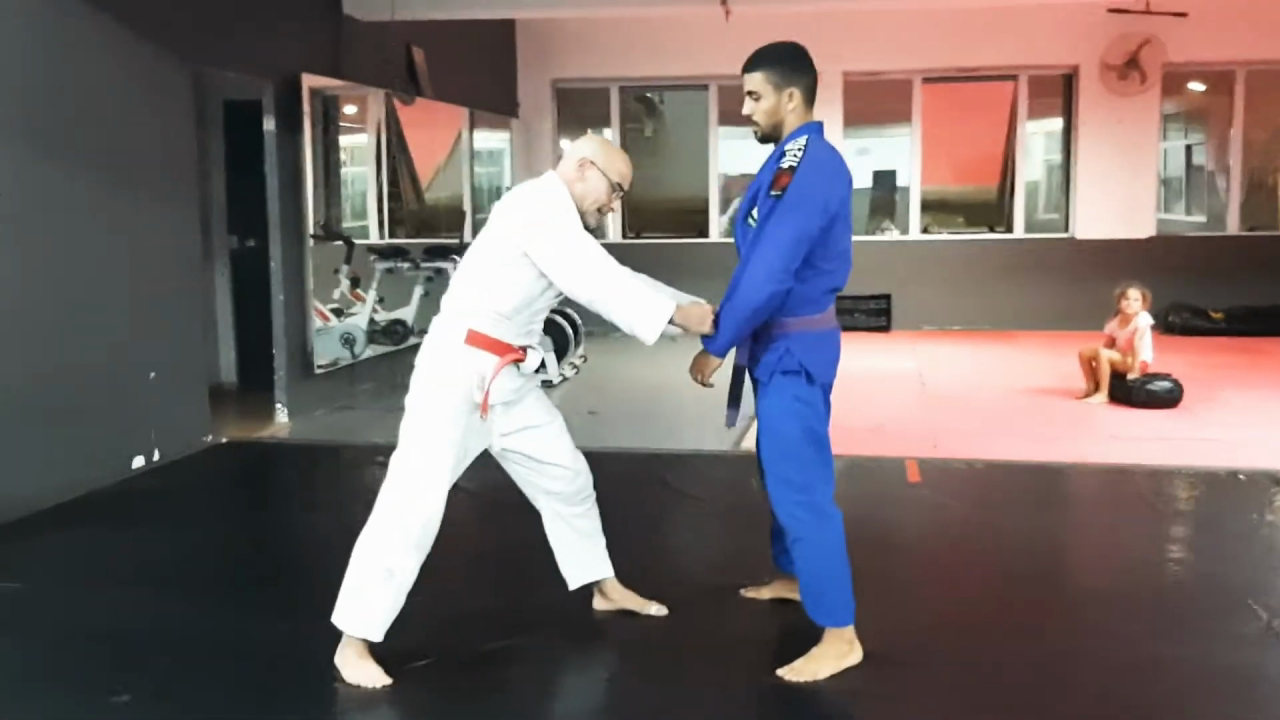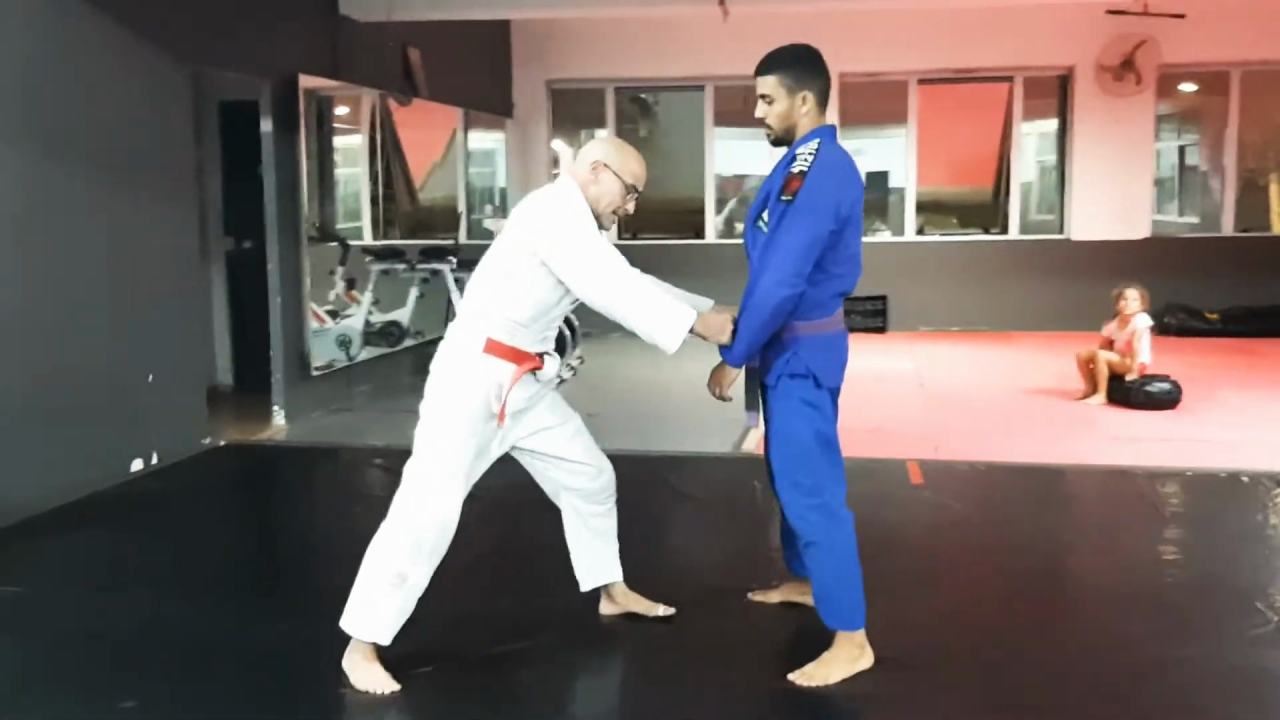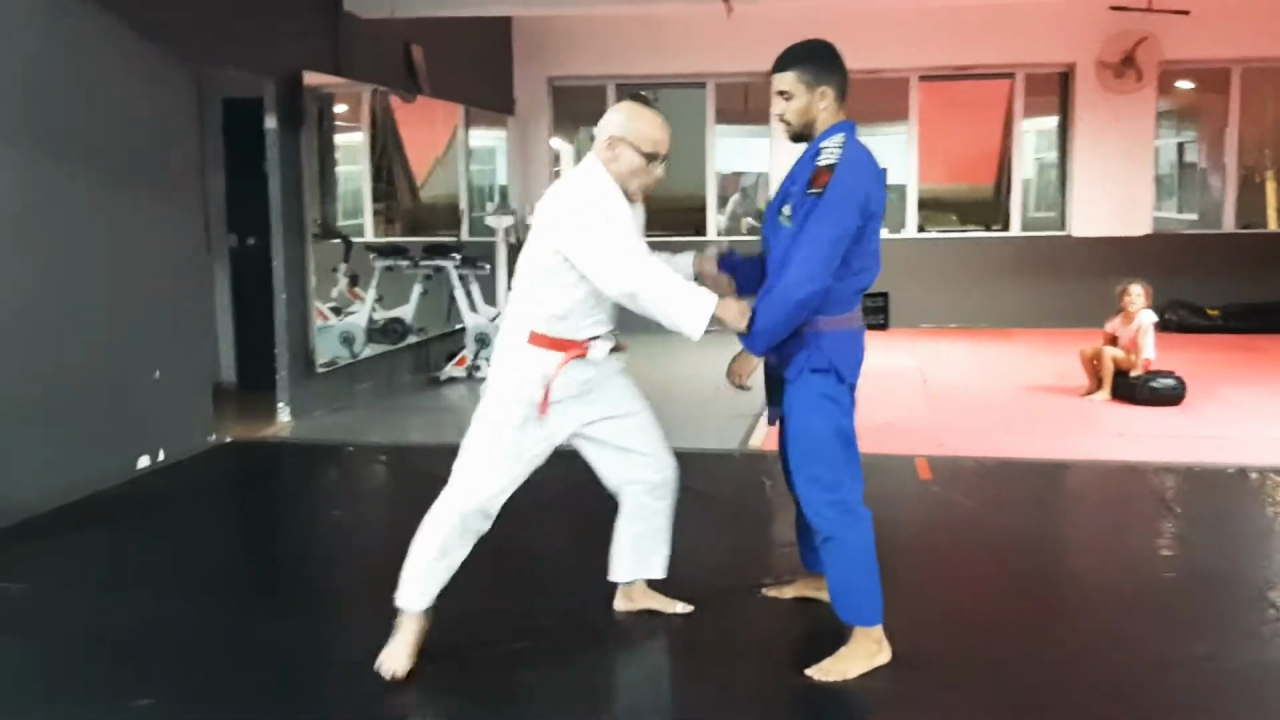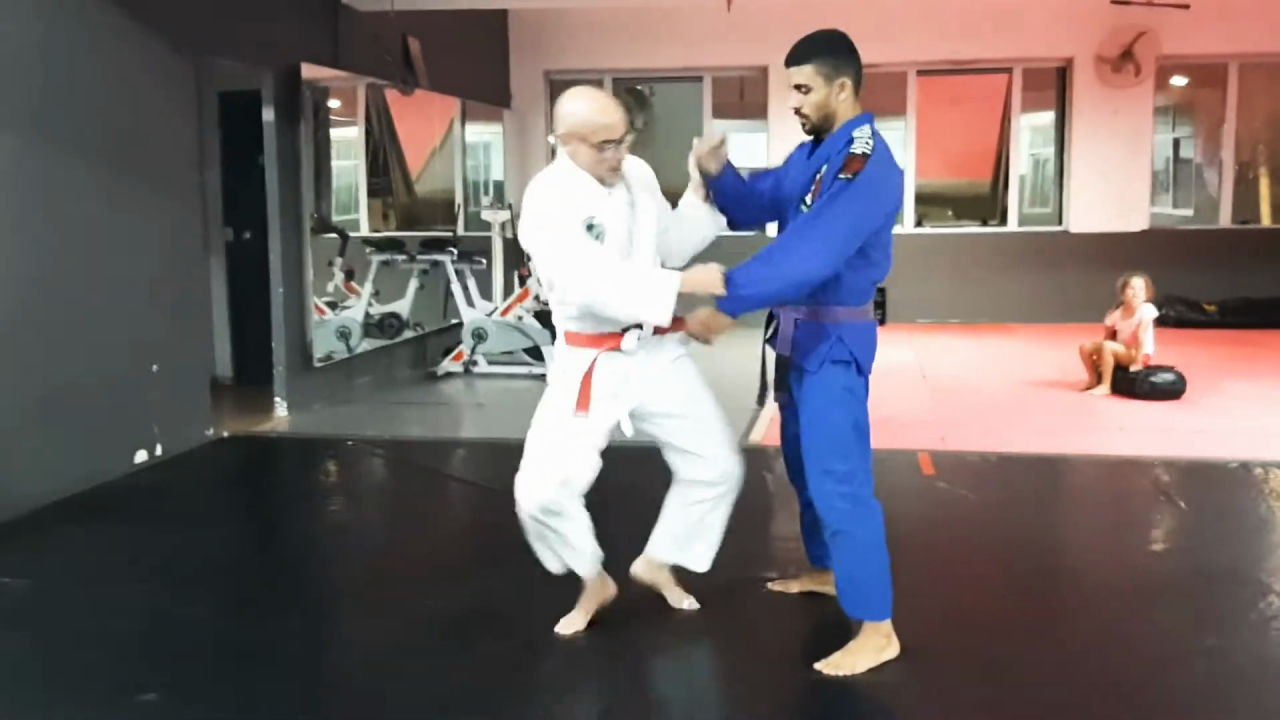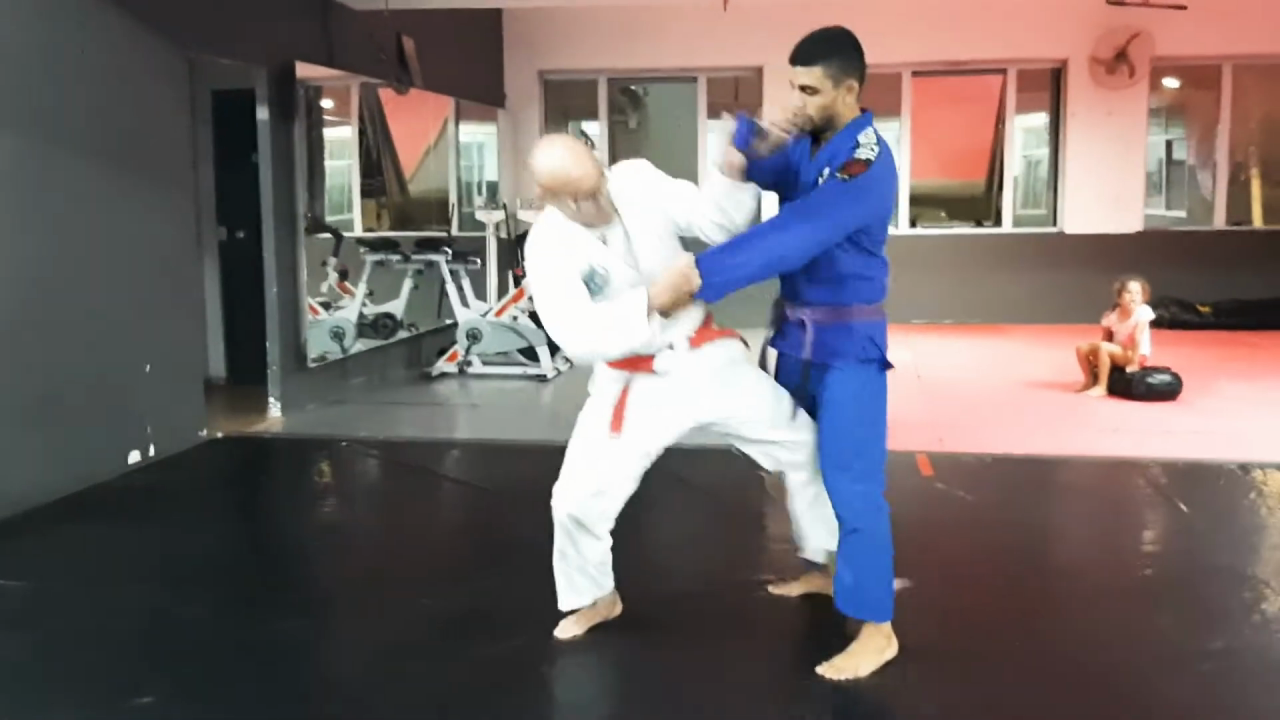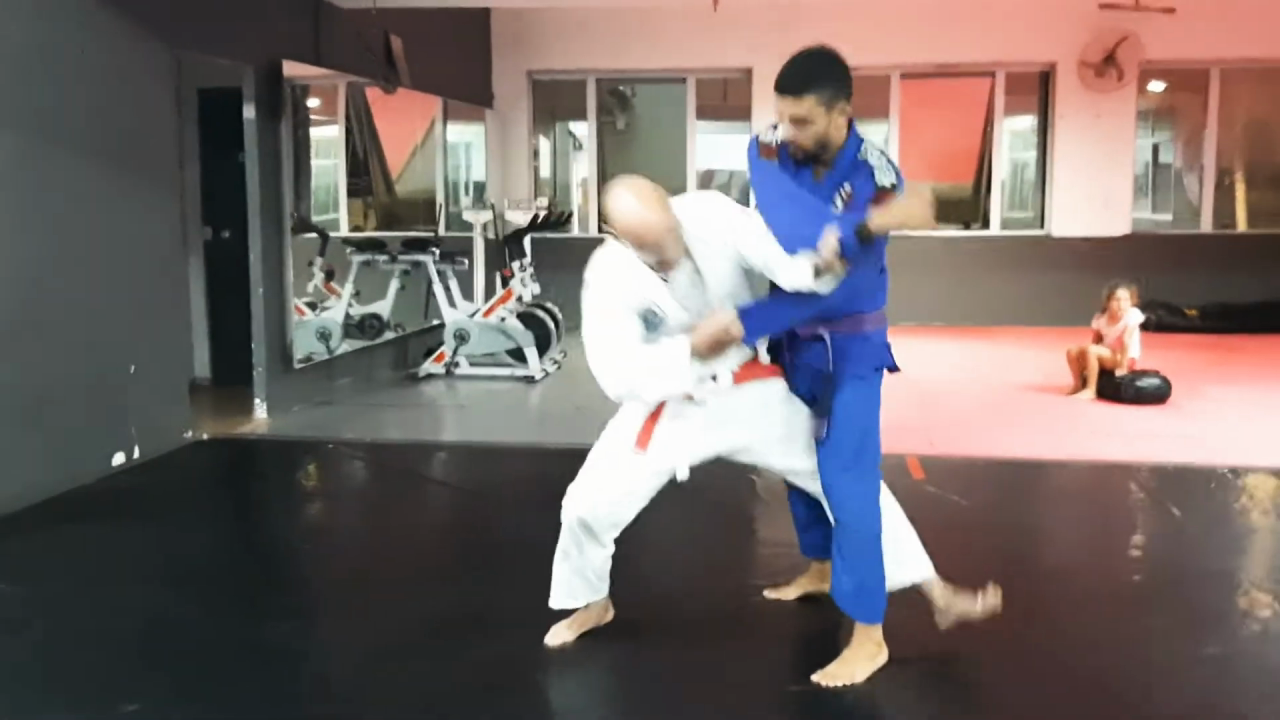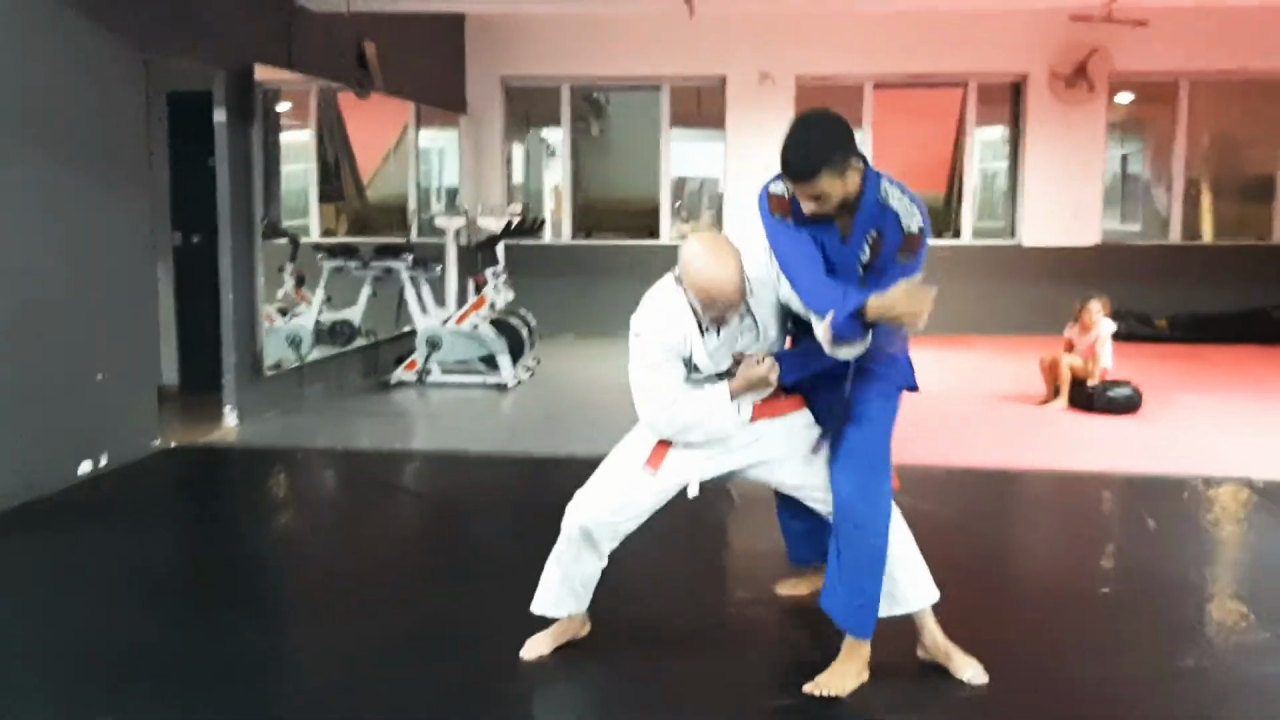
dt=0.2s
person 1, frame 1
left shoulder: (807, 167)
right shoulder: (799, 161)
left elbow: (766, 274)
left wrist: (715, 345)
right wrist: (729, 334)
left hip: (793, 347)
right hip: (783, 343)
left knee: (801, 486)
right knee: (781, 474)
left ankle: (840, 636)
right ankle: (795, 576)
person 1, frame 2
left shoulder: (817, 172)
right shoulder: (812, 164)
left elbow: (781, 281)
left wrist: (731, 356)
right wrist: (740, 337)
left hip: (800, 349)
right hip: (794, 344)
left knee: (812, 488)
right knee: (792, 478)
left ankle: (851, 639)
right ankle: (806, 580)
person 1, frame 3
left shoulder: (842, 167)
right shoulder: (827, 160)
left elbow: (809, 274)
left wrist: (754, 345)
right wrist: (730, 267)
left hip: (819, 346)
right hip: (803, 342)
left knee: (829, 483)
right knee: (805, 471)
left ankle: (868, 635)
right ankle: (821, 575)
person 1, frame 4
left shoulder: (868, 162)
right shoulder: (815, 152)
left elbow: (813, 254)
right elbow: (754, 204)
left wrist: (727, 300)
right wrist: (716, 170)
left hip: (834, 338)
right hip: (803, 334)
left knee: (839, 478)
right knee: (806, 464)
left ankle: (877, 630)
right ankle: (827, 569)
person 1, frame 5
left shoulder: (867, 164)
right shoulder: (802, 139)
left elbow: (790, 239)
right elbow: (759, 165)
left wrist: (697, 277)
right wrist: (755, 137)
left hip: (848, 338)
right hip: (799, 331)
left knee: (852, 477)
left ankle: (877, 631)
right ankle: (830, 571)
person 1, frame 6
left shoulder: (878, 178)
right shoulder: (769, 153)
left elbow: (834, 284)
right elbow: (795, 232)
left wrist: (744, 324)
right wrist: (865, 222)
left hip: (847, 345)
right hip: (791, 339)
left knee: (846, 476)
left ankle: (868, 635)
right ankle: (825, 566)
person 1, frame 7
left shoulder: (902, 219)
right shoulder: (780, 200)
left elbow: (861, 338)
right elbow: (814, 292)
left wrist: (775, 369)
right wrist: (872, 308)
left hip: (871, 367)
left knee: (859, 494)
left ankle: (855, 650)
right ankle: (823, 570)
person 2, frame 1
left shoulder: (561, 223)
right shoulder: (537, 205)
left elbow: (615, 279)
right elbow: (592, 284)
left wrist: (697, 309)
right wrist: (676, 312)
left hip: (507, 375)
right hip: (458, 368)
left knee: (565, 476)
right knee: (415, 499)
left ankle: (605, 587)
right ankle: (354, 641)
person 2, frame 2
left shoulder: (575, 225)
right shoulder: (553, 211)
left elbow: (629, 284)
right elbow: (610, 291)
left wrist: (711, 310)
right wrist: (696, 323)
left hip: (523, 381)
right hip: (474, 374)
left knee: (588, 477)
right knee: (429, 507)
left ankle: (612, 591)
right ankle: (362, 645)
person 2, frame 3
left shoulder: (611, 202)
right shoulder: (577, 199)
left elbow: (639, 270)
right elbow: (627, 281)
left wrist: (695, 268)
right wrist: (714, 306)
left hip: (592, 367)
right hip: (533, 368)
left knee: (652, 471)
right knee: (476, 490)
left ankle: (632, 587)
right ankle: (412, 616)
person 2, frame 4
left shoulder: (636, 174)
right shoulder: (548, 200)
left elbow: (672, 247)
right elbow: (583, 284)
left wrist: (700, 190)
right wrist: (683, 285)
left hip: (658, 350)
right hip: (589, 364)
left knee: (717, 465)
right knee: (543, 490)
left ankle: (657, 564)
right ankle: (593, 580)
person 2, frame 5
left shoulder: (638, 182)
right shoulder: (548, 245)
left elbow: (721, 223)
right elbow: (580, 337)
left wrist: (734, 172)
right wrist: (651, 300)
left hip: (706, 360)
right hip: (635, 383)
left knee: (803, 446)
right knee: (579, 500)
left ankle: (838, 559)
right ankle: (598, 599)
person 2, frame 6
left shoulder: (709, 214)
right shoulder: (608, 277)
left elbow: (787, 264)
right elbow: (621, 377)
left wrist: (822, 261)
right wrist: (693, 348)
left hip: (746, 391)
right hip: (669, 402)
right knee: (590, 504)
left ankle: (934, 592)
right ankle: (592, 604)
person 2, frame 7
left shoulder: (763, 263)
right shoulder: (655, 319)
right elbow: (666, 417)
right wrist: (733, 390)
left hip: (769, 417)
right hip: (685, 428)
right knee: (591, 513)
left ankle: (927, 635)
right ankle: (569, 618)
